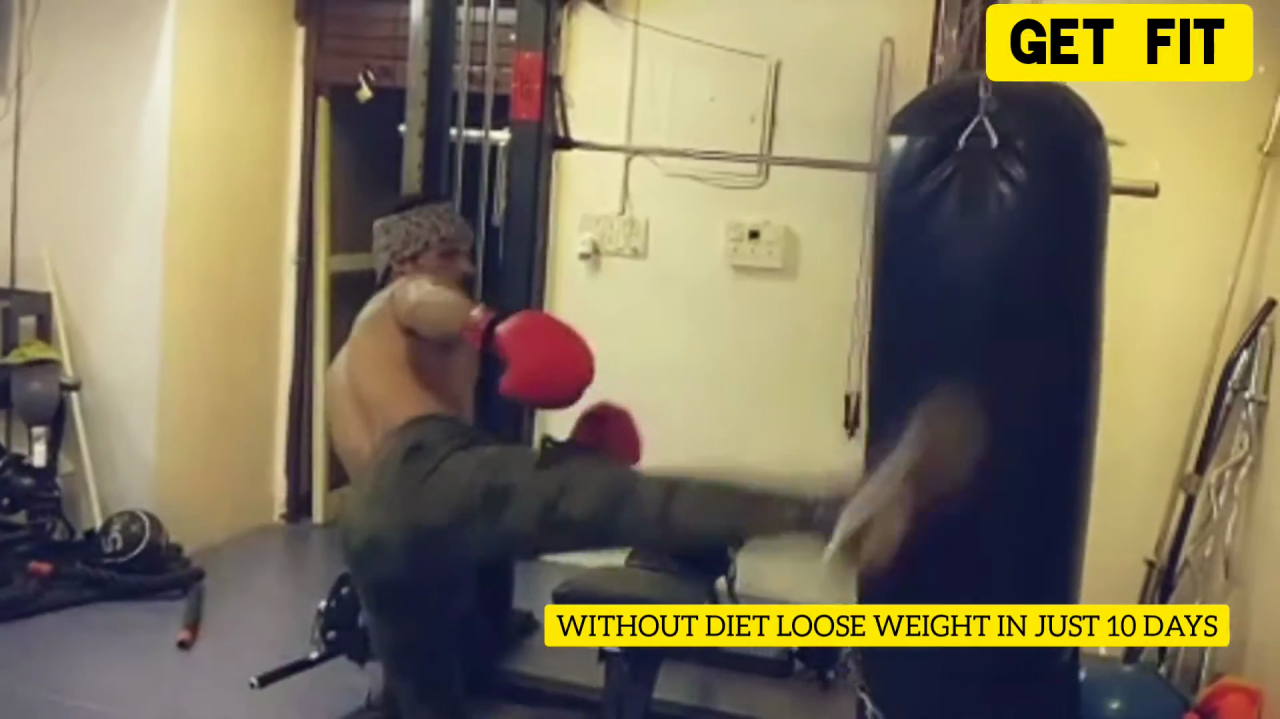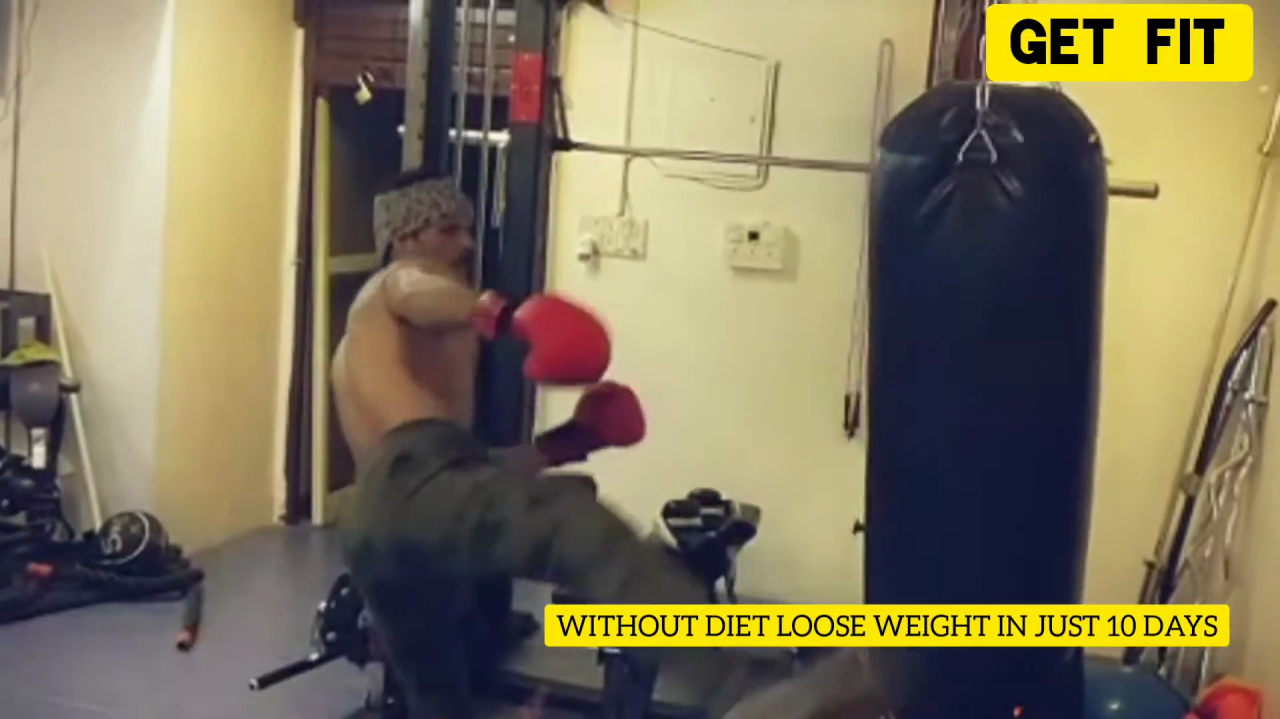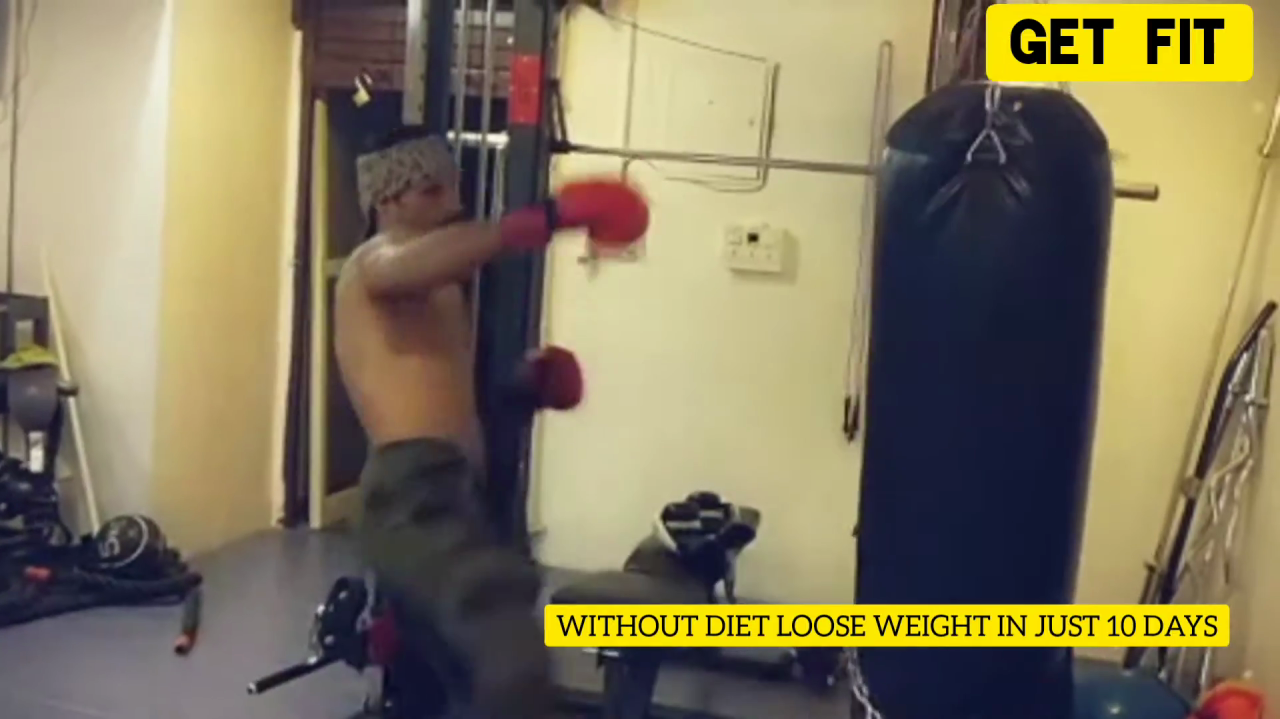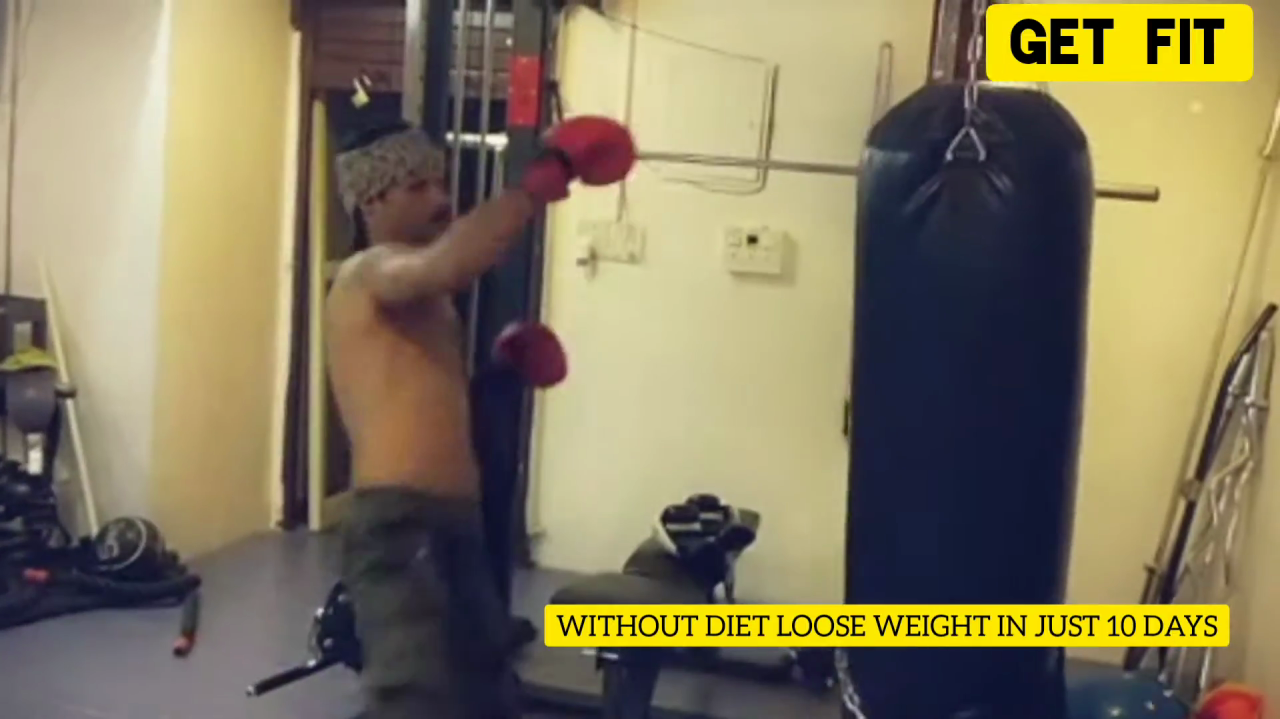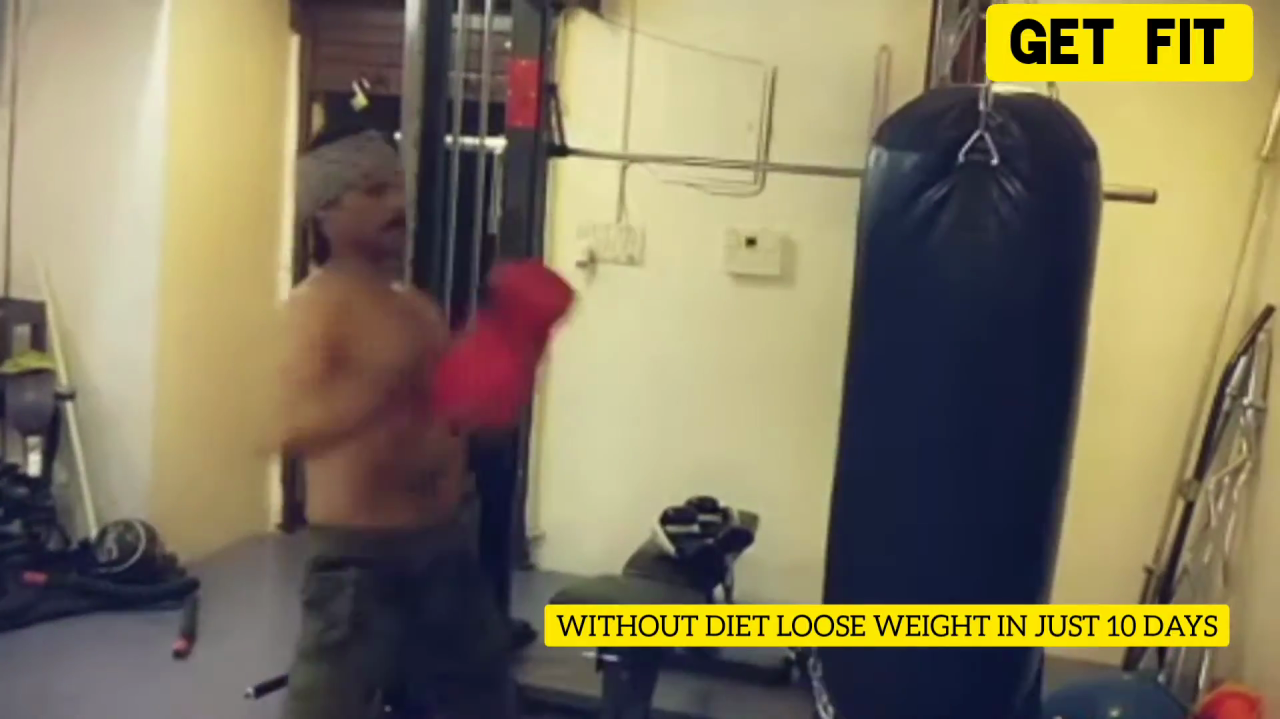
dt=0.1s
person 1, frame 1
left shoulder: (349, 364)
right shoulder: (407, 297)
right elbow: (436, 311)
right wrist: (491, 330)
left hip: (373, 526)
right hip: (426, 473)
right knee: (642, 500)
right ankle: (852, 509)
person 1, frame 2
left shoulder: (356, 346)
right shoulder: (393, 283)
right elbow: (426, 295)
left wrist: (567, 439)
right wrist: (508, 316)
right hip: (422, 486)
right knee: (579, 530)
person 1, frame 3
right shoulder: (376, 260)
right elbow: (417, 262)
right wrist: (545, 216)
left hip: (427, 503)
right hip: (420, 499)
right knee: (512, 636)
person 1, frame 4
left shoulder: (406, 297)
right shoulder: (369, 275)
right elbow: (451, 261)
left wrist: (505, 356)
right wrist: (544, 175)
left hip: (440, 535)
right hip: (400, 540)
person 1, frame 5
left shoulder: (417, 309)
right shoulder: (316, 310)
right elbow: (294, 430)
right wrist: (410, 371)
left hip: (446, 563)
right hip: (361, 573)
